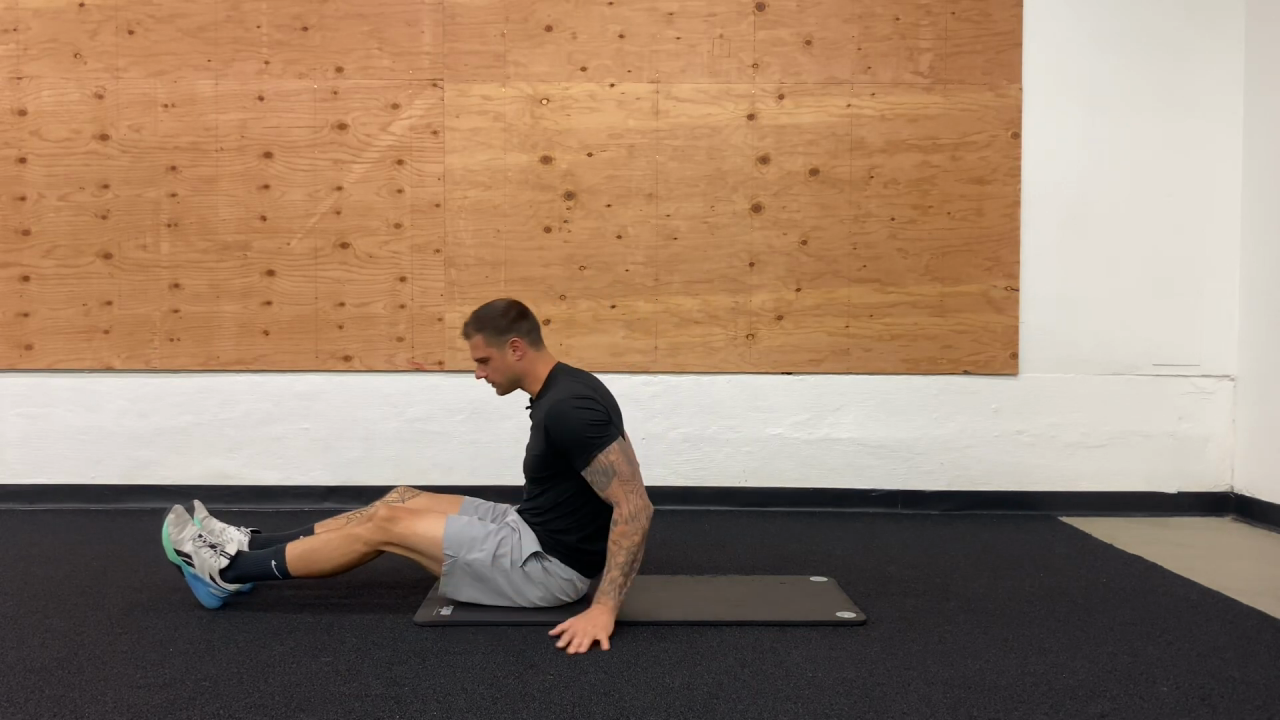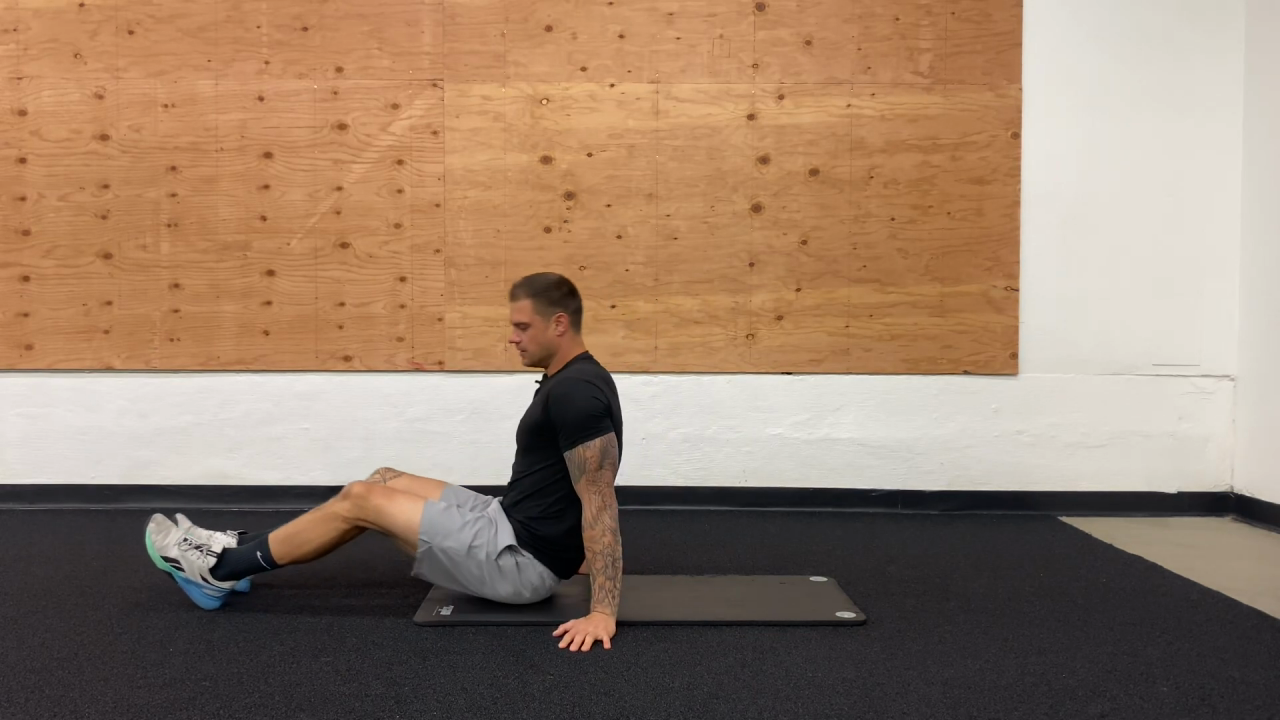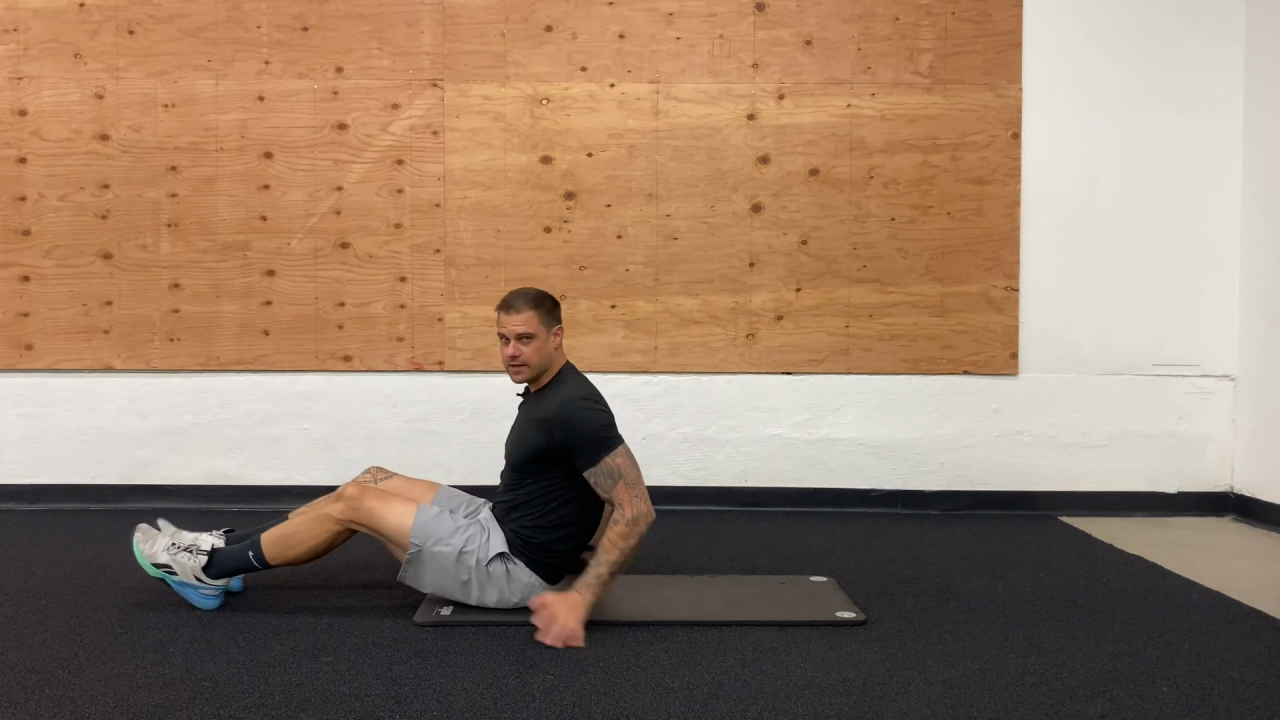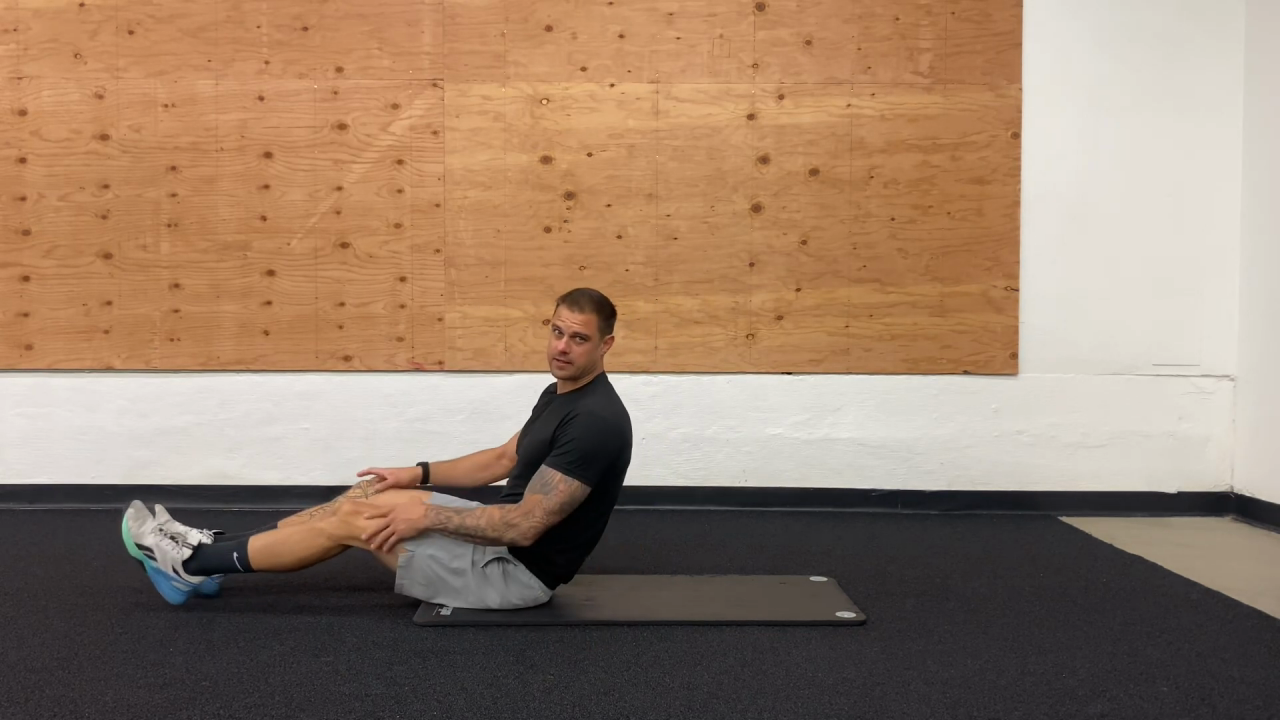
dt=0.5s
person 1, frame 1
left shoulder: (566, 409)
right shoulder: (567, 388)
left elbow: (635, 506)
left wrist: (604, 608)
left hip: (549, 564)
right hip: (536, 530)
left knee: (388, 525)
right knee: (402, 501)
left ankle: (228, 570)
right ankle: (252, 547)
person 1, frame 2
left shoulder: (574, 392)
right shoulder: (576, 380)
left elbow: (599, 502)
right elbow: (586, 497)
left wrist: (602, 612)
right wrist: (574, 551)
left hip: (521, 560)
right hip: (518, 527)
left knee: (360, 501)
right knee: (385, 481)
left ankle: (220, 570)
right ankle: (239, 548)
person 1, frame 3
left shoulder: (572, 410)
right shoulder: (545, 390)
left elbow: (635, 507)
right elbow: (575, 489)
left wrist: (582, 598)
right wrist: (575, 549)
left hip: (515, 564)
right hip: (505, 527)
left knee: (356, 503)
right knee: (374, 483)
left ankle: (205, 569)
right ankle: (225, 547)
person 1, frame 4
left shoulder: (594, 421)
right shoulder: (561, 394)
left elbow: (523, 525)
right elbow: (507, 459)
left wrist: (427, 517)
right wrist: (419, 474)
left hip: (517, 570)
right hip: (507, 542)
left knee: (353, 521)
right knee: (365, 497)
left ankle: (192, 564)
right ankle: (211, 550)
